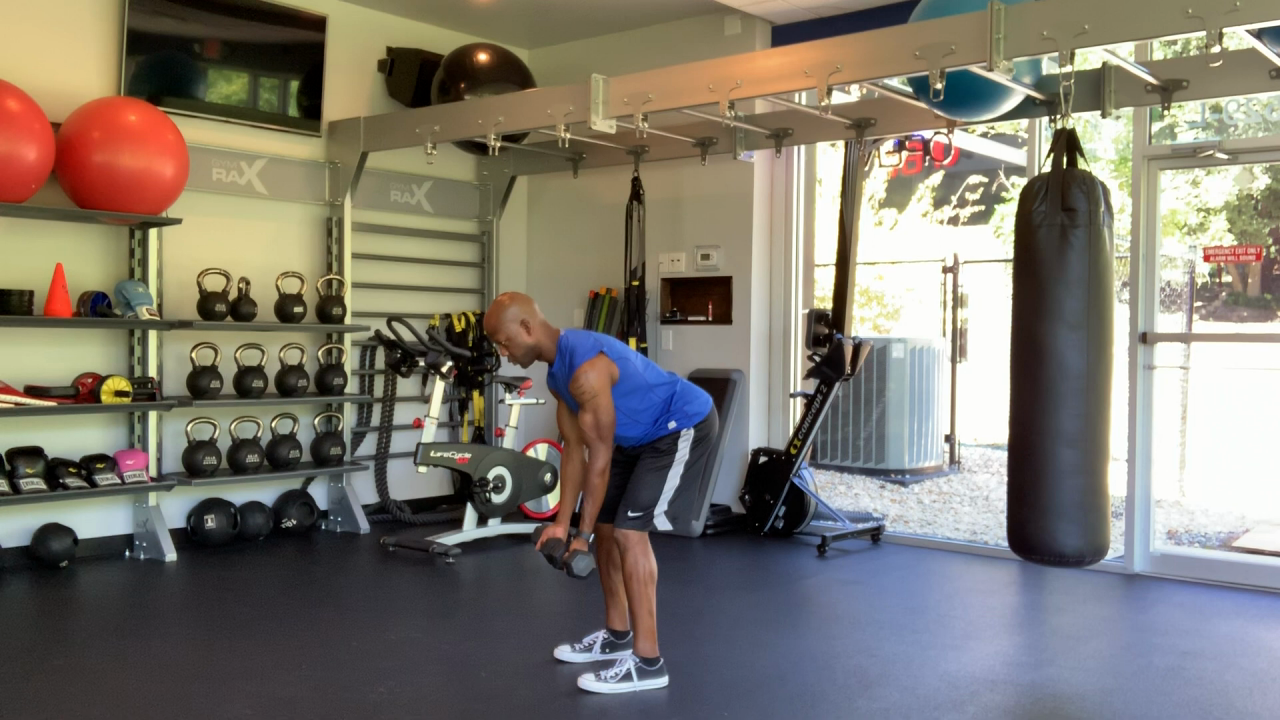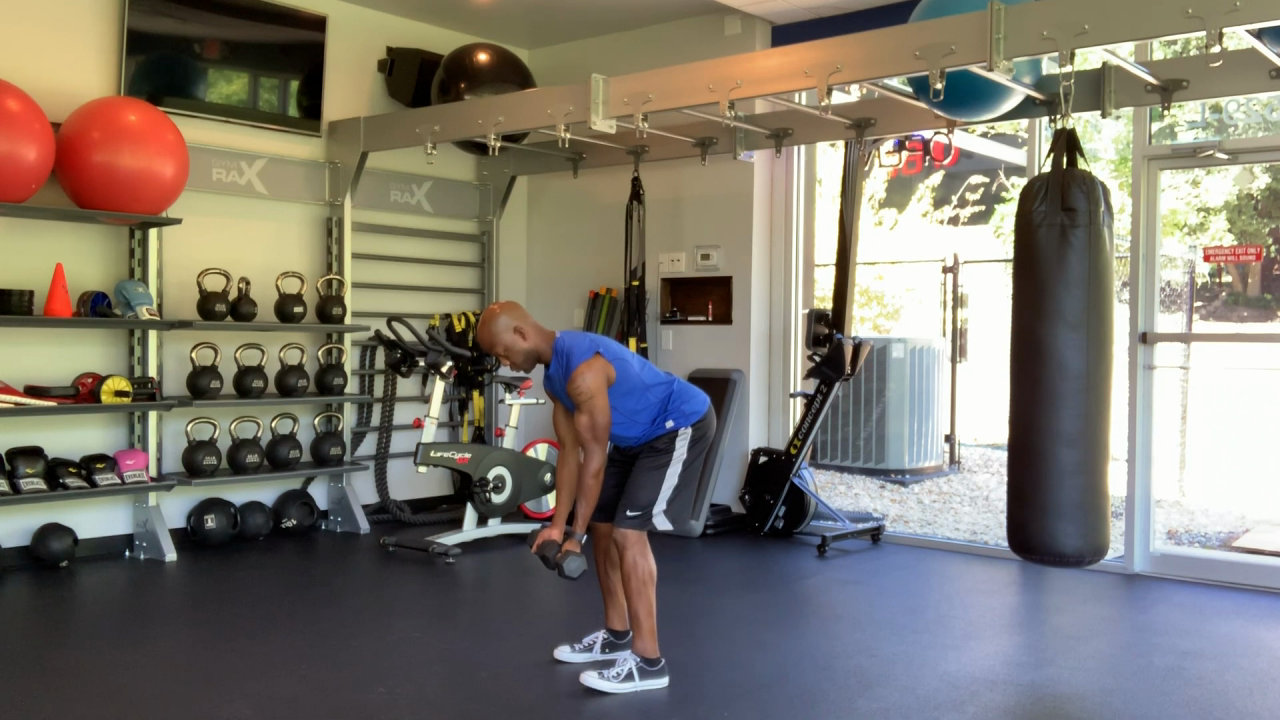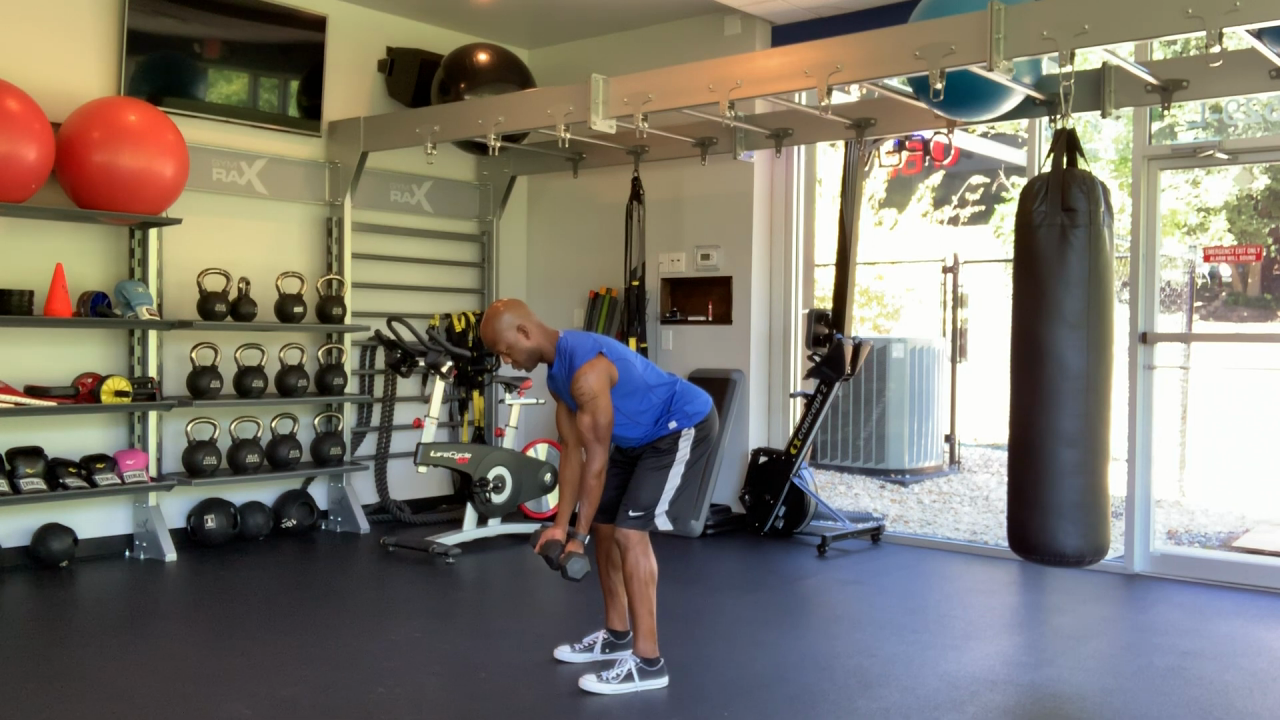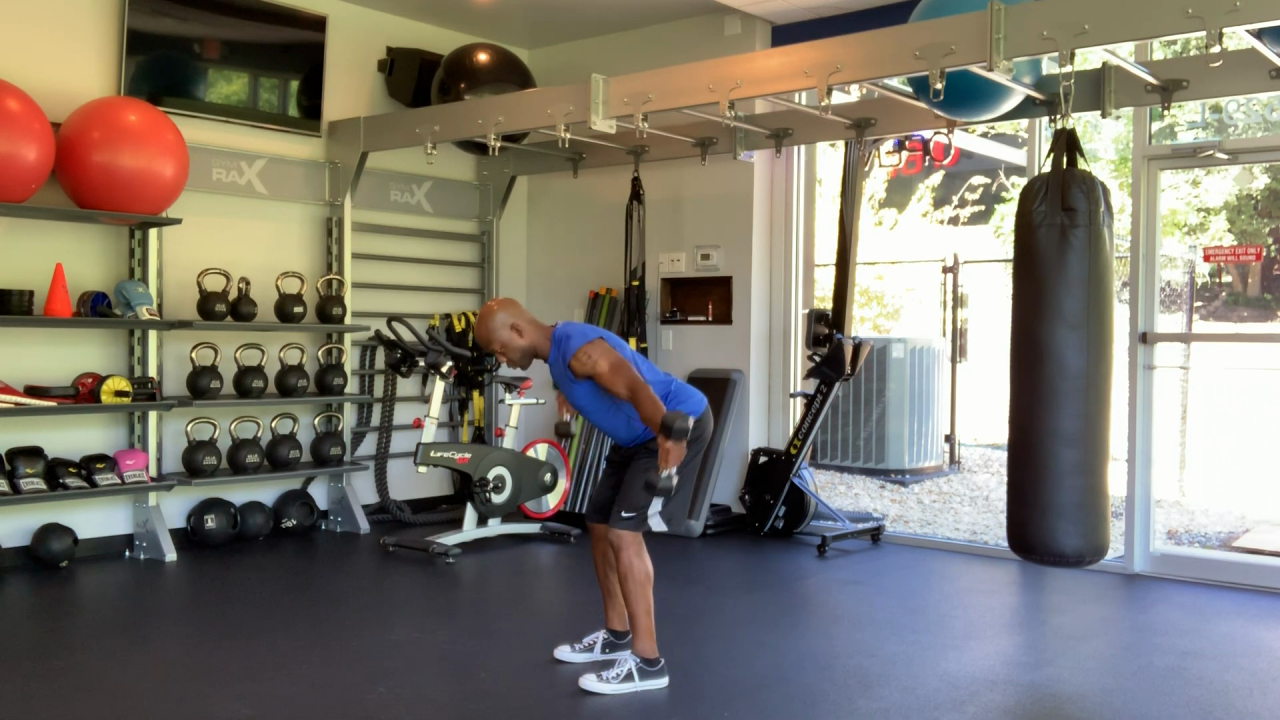
dt=1s
person 1, frame 1
left shoulder: (585, 368)
right shoulder: (557, 372)
left elbow: (600, 457)
right elbow: (573, 450)
left wrist: (582, 534)
right wrist: (563, 522)
left hip: (684, 426)
right hip: (643, 434)
left knee: (629, 532)
right knee: (605, 527)
left ankle: (647, 661)
right ankle: (617, 635)
person 1, frame 2
left shoulder: (582, 368)
right shoulder: (554, 373)
left elbow: (594, 458)
right elbow: (570, 451)
left wrist: (575, 535)
right wrist: (558, 523)
left hip: (681, 425)
right hip: (641, 434)
left knee: (628, 532)
right knee: (603, 525)
left ankle: (648, 662)
right ankle: (617, 636)
person 1, frame 3
left shoulder: (585, 368)
right shoulder: (556, 373)
left elbow: (596, 459)
right elbow: (571, 451)
left wrist: (578, 536)
right wrist: (561, 524)
left hip: (683, 426)
right hip: (641, 435)
left knee: (629, 532)
right knee: (603, 526)
left ankle: (647, 662)
right ankle: (617, 635)
person 1, frame 4
left shoulder: (578, 348)
right shoulder: (557, 351)
left elbow: (638, 389)
left wrist: (668, 438)
right wrist: (567, 404)
right hip: (637, 434)
left knee: (624, 532)
right knee: (599, 524)
left ankle: (647, 662)
right ankle: (617, 636)
